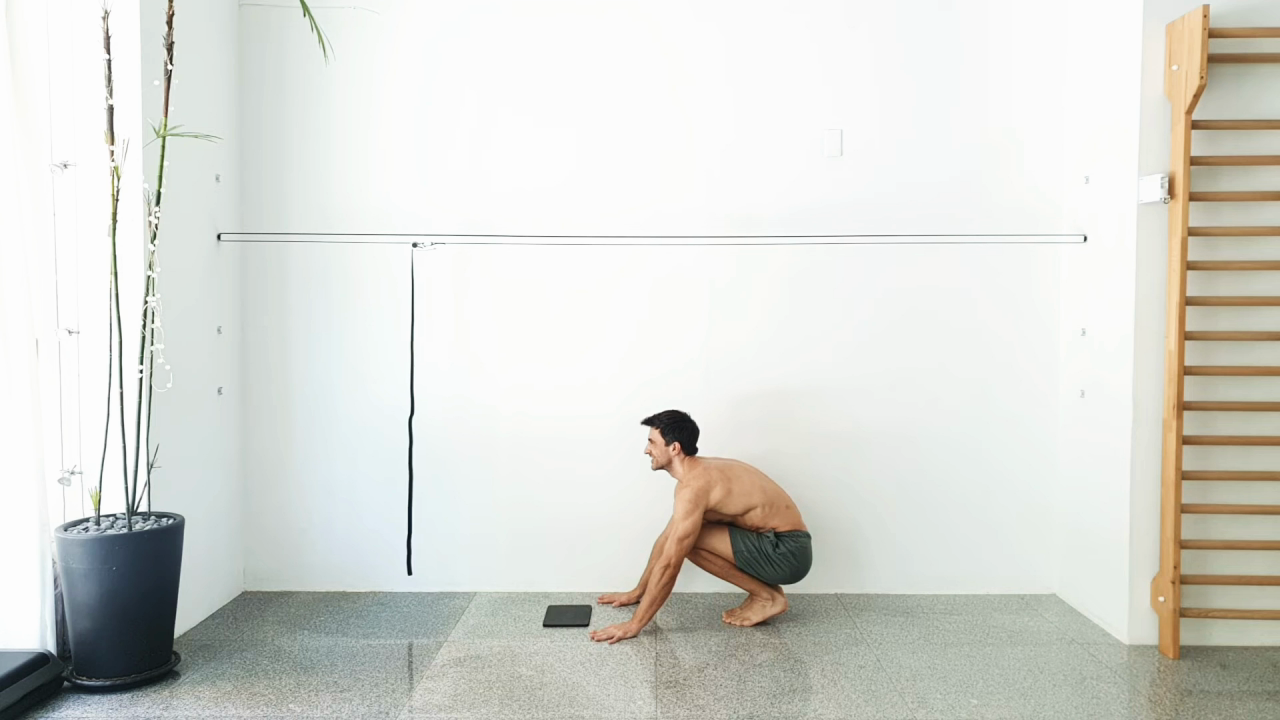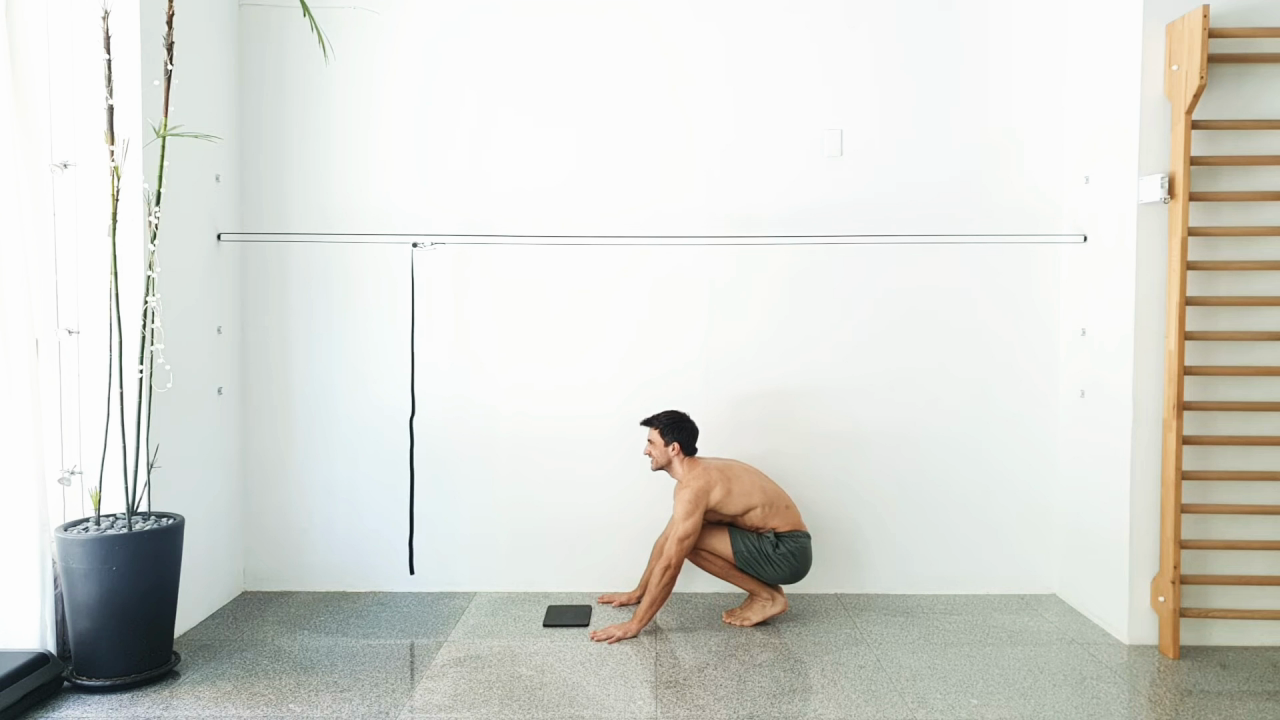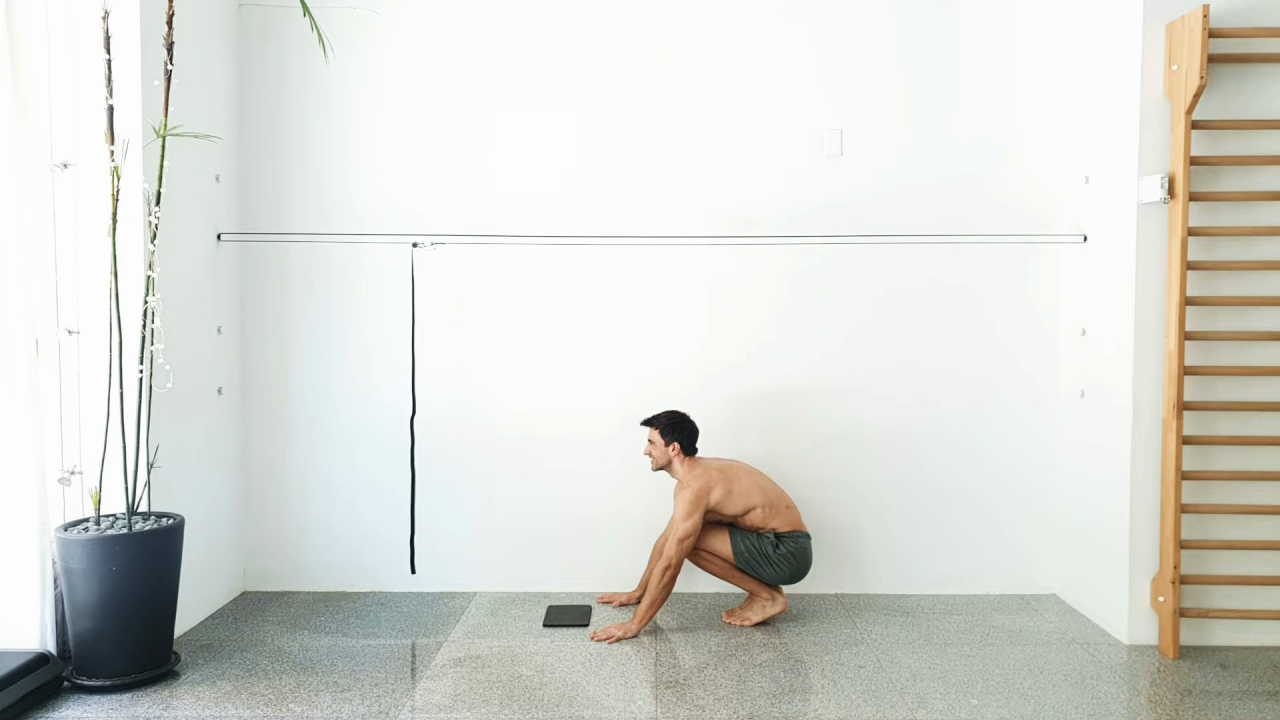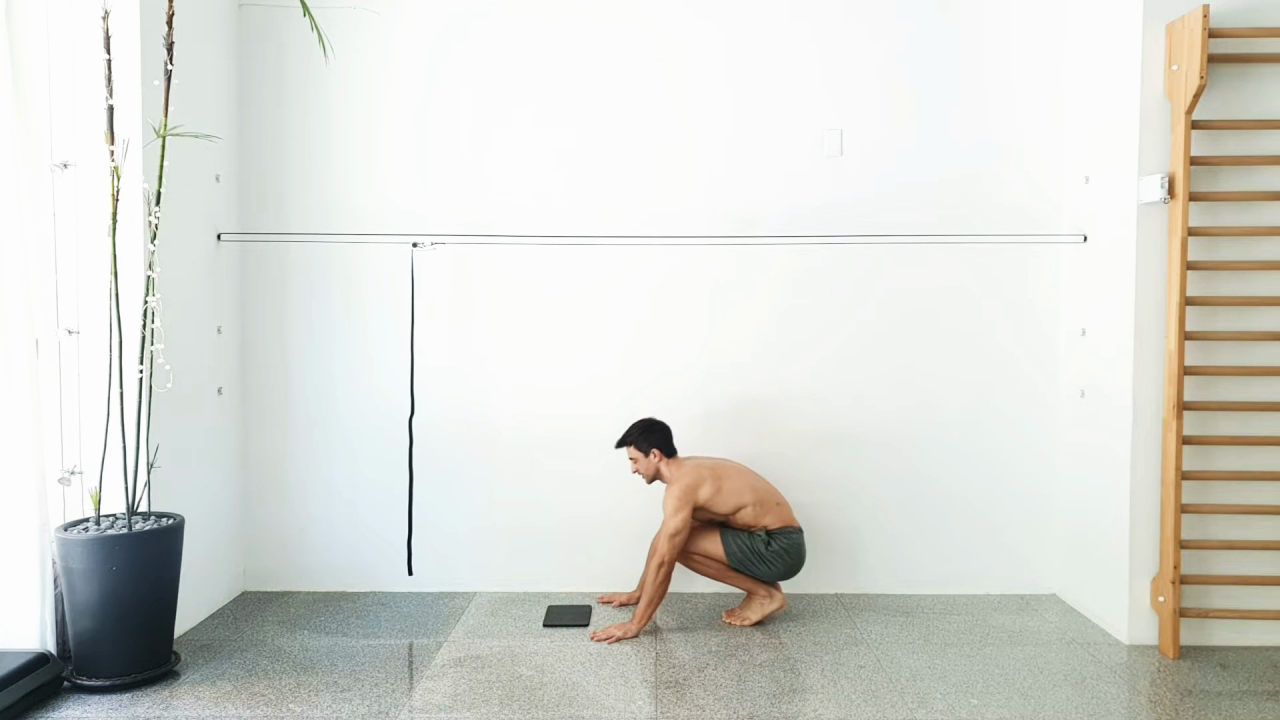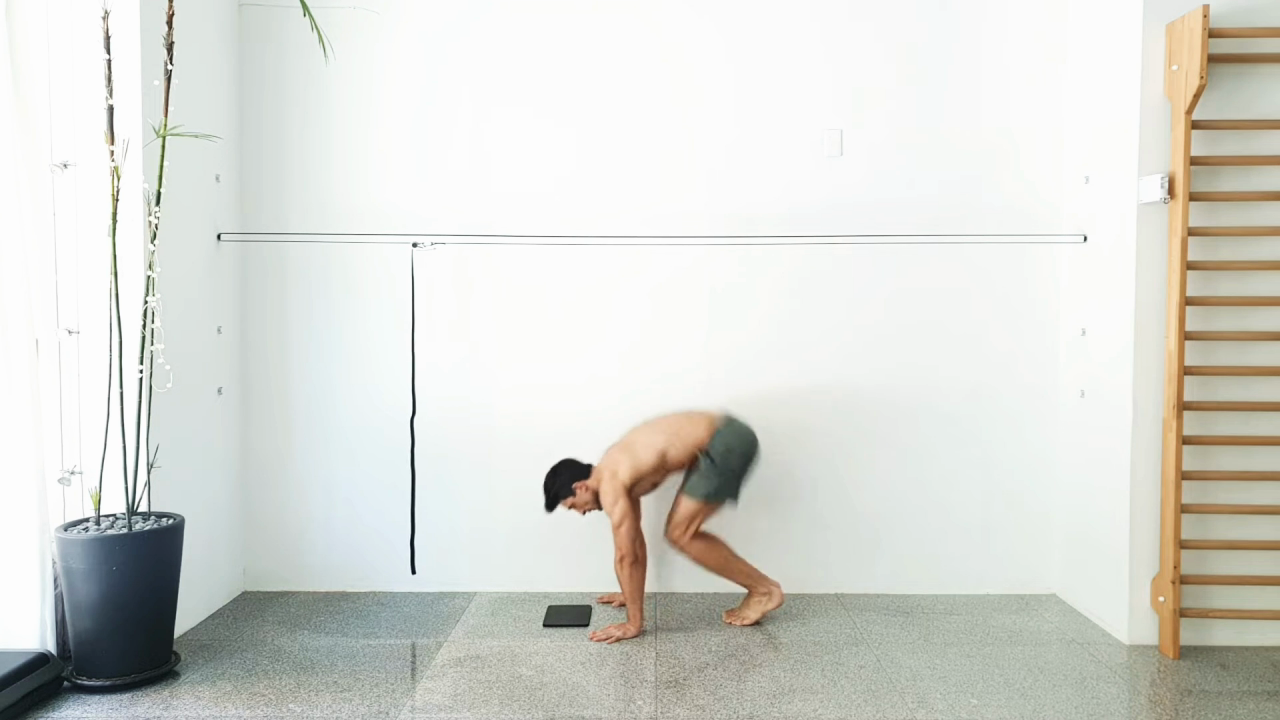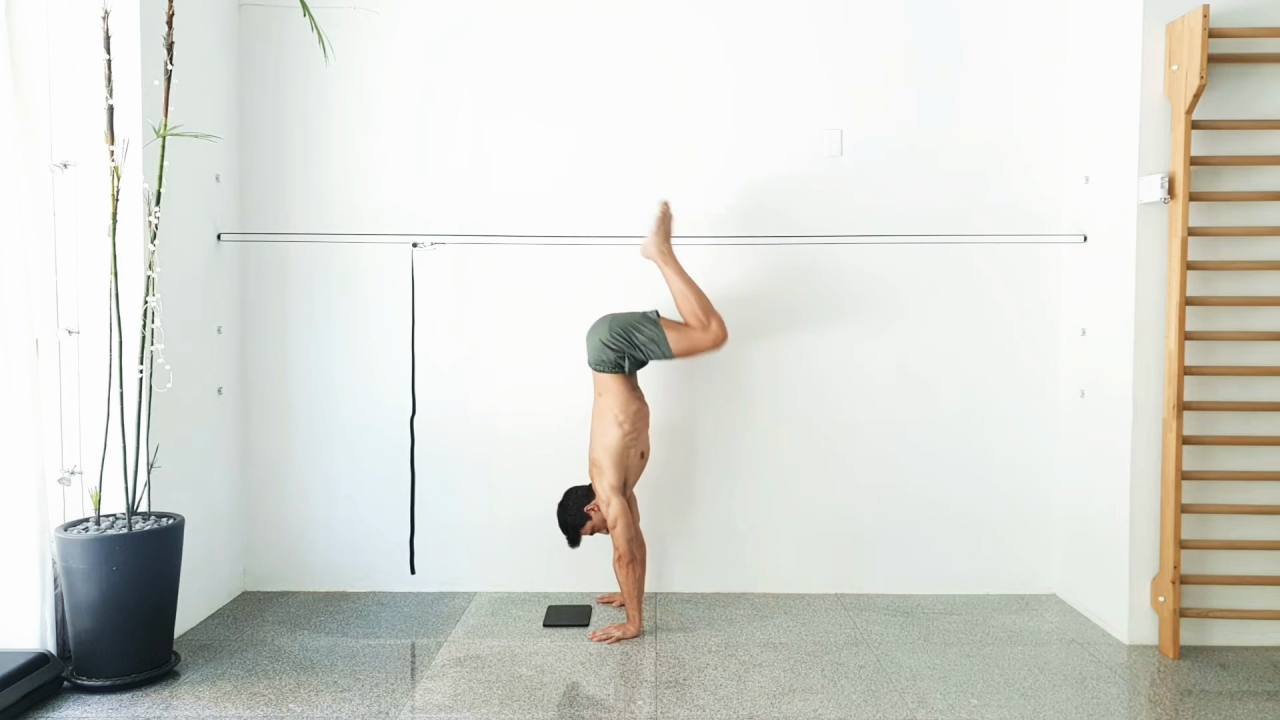
dt=0.7s
person 1, frame 1
left shoulder: (694, 486)
right shoulder: (699, 473)
left elbow: (669, 564)
right elbow: (666, 541)
left wrist: (635, 624)
right wrist: (637, 592)
left hip: (786, 552)
right hip: (779, 545)
left knee: (688, 541)
right knee: (683, 540)
left ankle: (767, 596)
right ankle: (764, 589)
person 1, frame 2
left shoulder: (693, 486)
right shoulder: (699, 473)
left elbow: (669, 564)
right elbow: (666, 541)
left wrist: (635, 624)
right wrist: (638, 593)
left hip: (786, 552)
right hip: (780, 545)
left knee: (687, 541)
right knee: (682, 540)
left ankle: (767, 596)
right ankle: (764, 590)
person 1, frame 3
left shoulder: (694, 487)
right shoulder: (698, 473)
left elbow: (669, 564)
right elbow: (666, 541)
left wrist: (635, 624)
right wrist: (638, 593)
left hip: (787, 552)
right hip: (779, 545)
left knee: (688, 542)
right knee: (683, 539)
left ankle: (766, 597)
right ankle: (764, 589)
person 1, frame 4
left shoulder: (681, 487)
right shoulder: (686, 470)
left elbow: (663, 561)
right elbow: (661, 540)
left wrist: (636, 624)
right wrist: (638, 593)
left hip: (779, 548)
right hip: (773, 539)
left knee: (680, 545)
right knee: (675, 538)
left ankle: (764, 594)
right ankle: (761, 585)
person 1, frame 5
left shoulder: (608, 484)
right shoulder: (615, 473)
left elbow: (626, 556)
right elbow: (634, 542)
left wrist: (634, 624)
right wrist: (631, 594)
left hip: (722, 444)
right hip: (721, 434)
left knee: (681, 535)
right knee: (681, 530)
left ankle: (763, 590)
right ankle: (760, 586)
person 1, frame 6
left shoulder: (609, 491)
right shoulder: (611, 487)
left elbow: (625, 556)
left wrist: (633, 624)
right wrist: (629, 594)
right hip: (614, 345)
left ankle: (661, 251)
